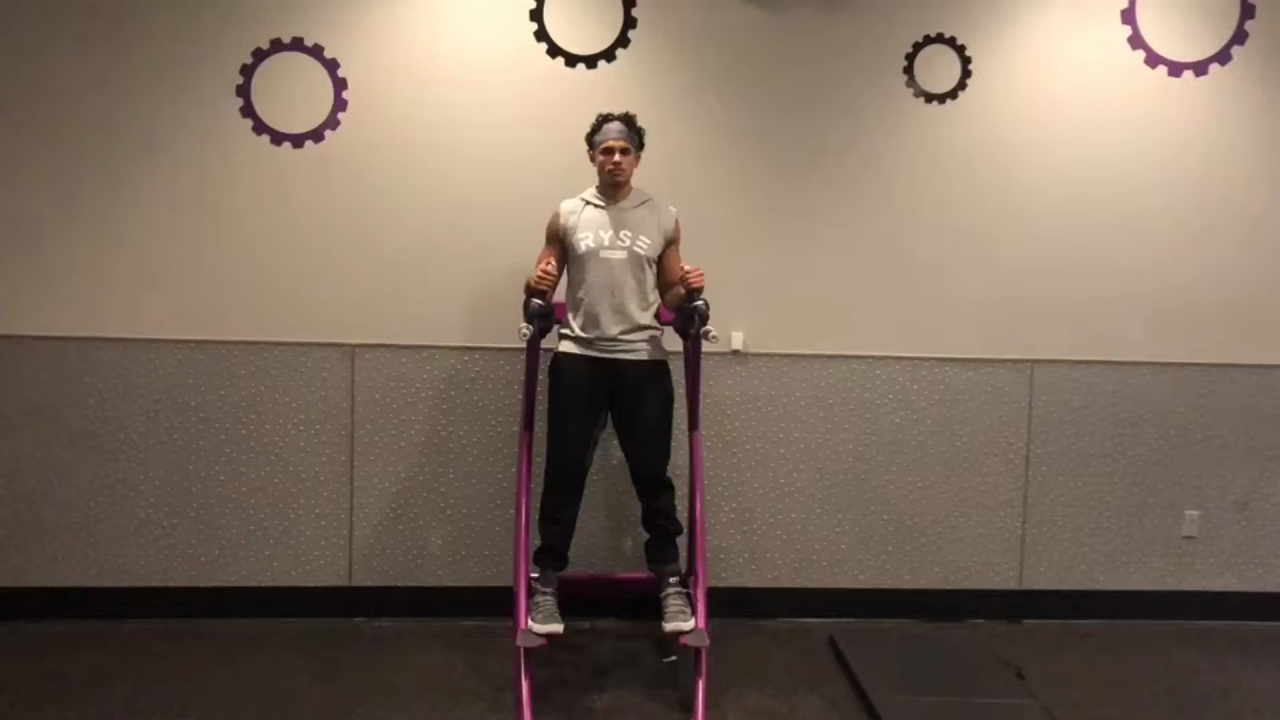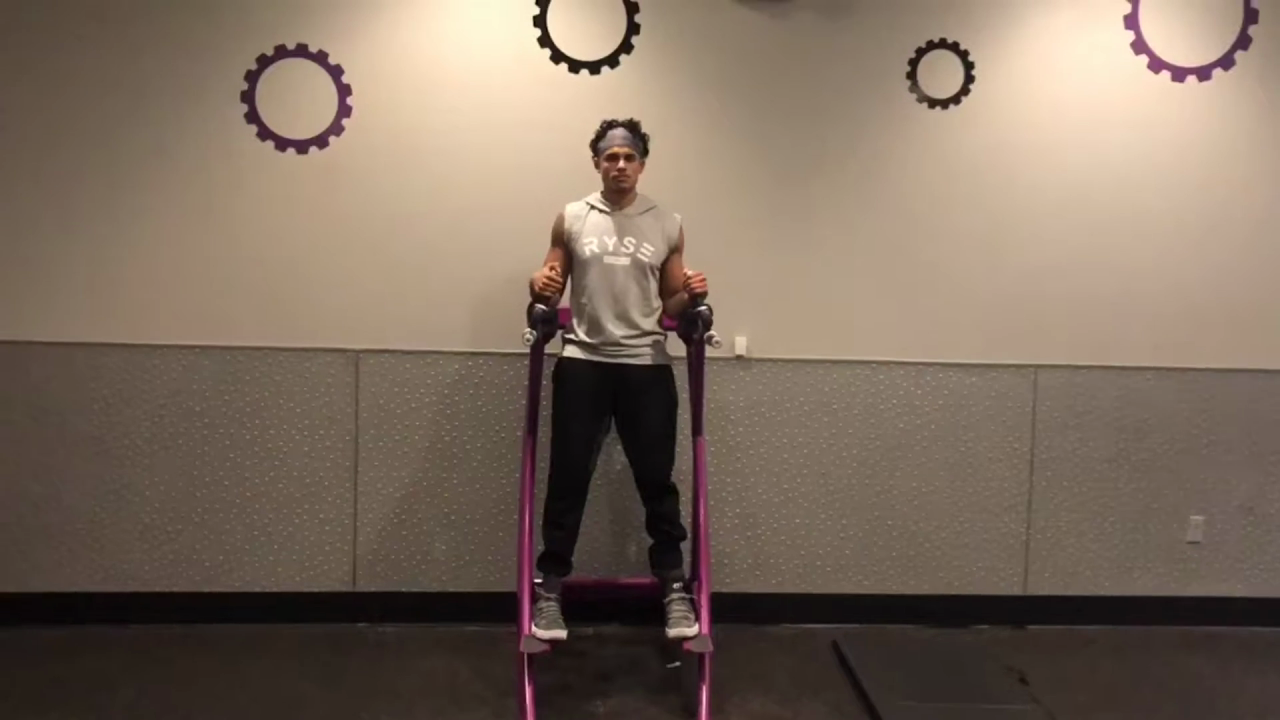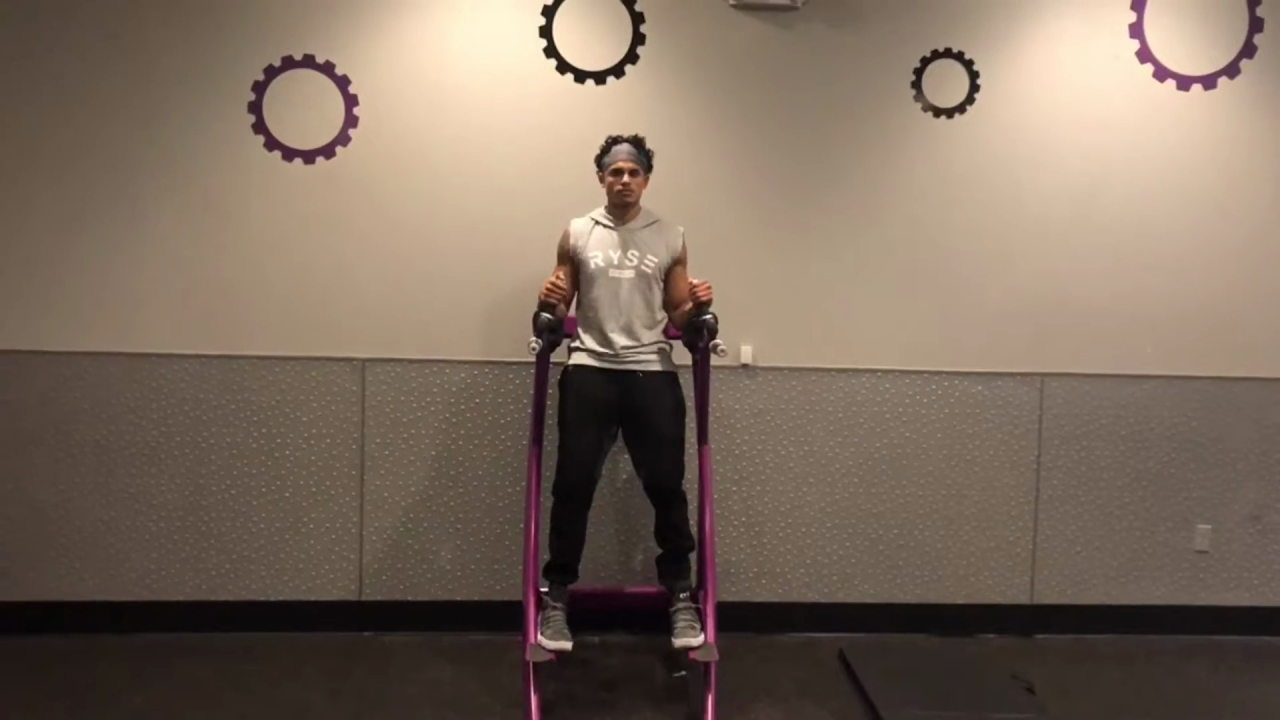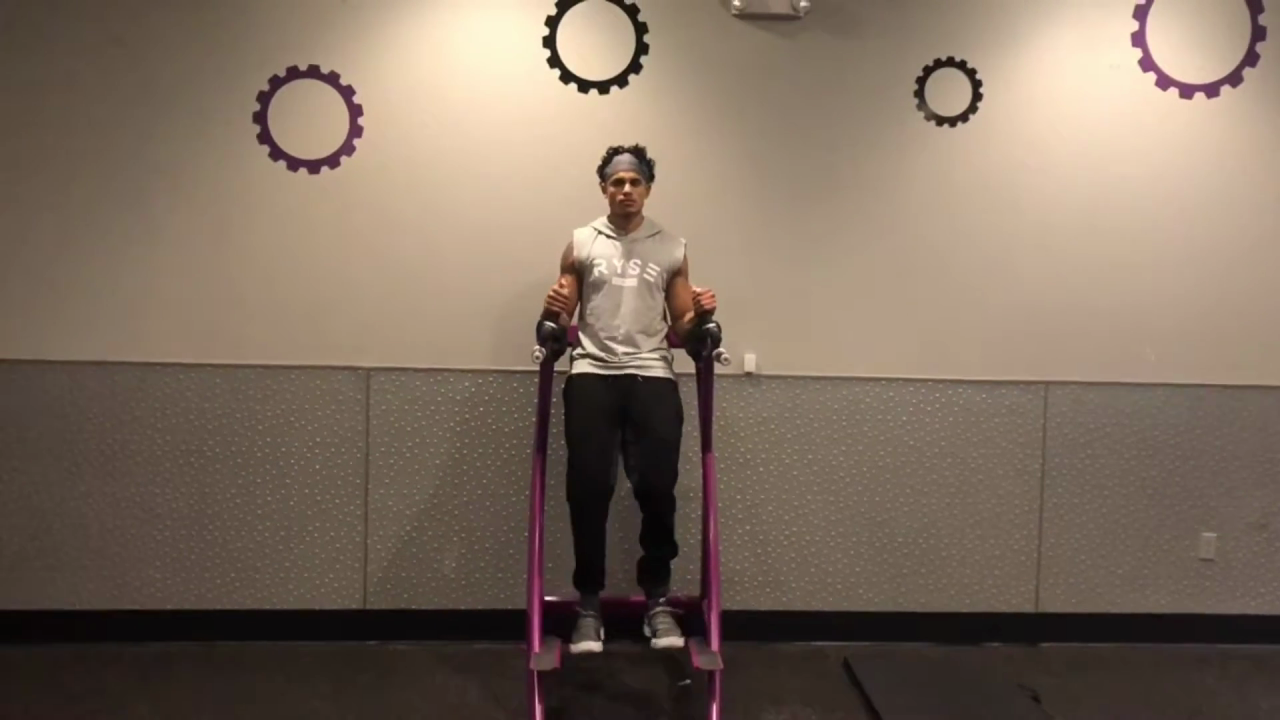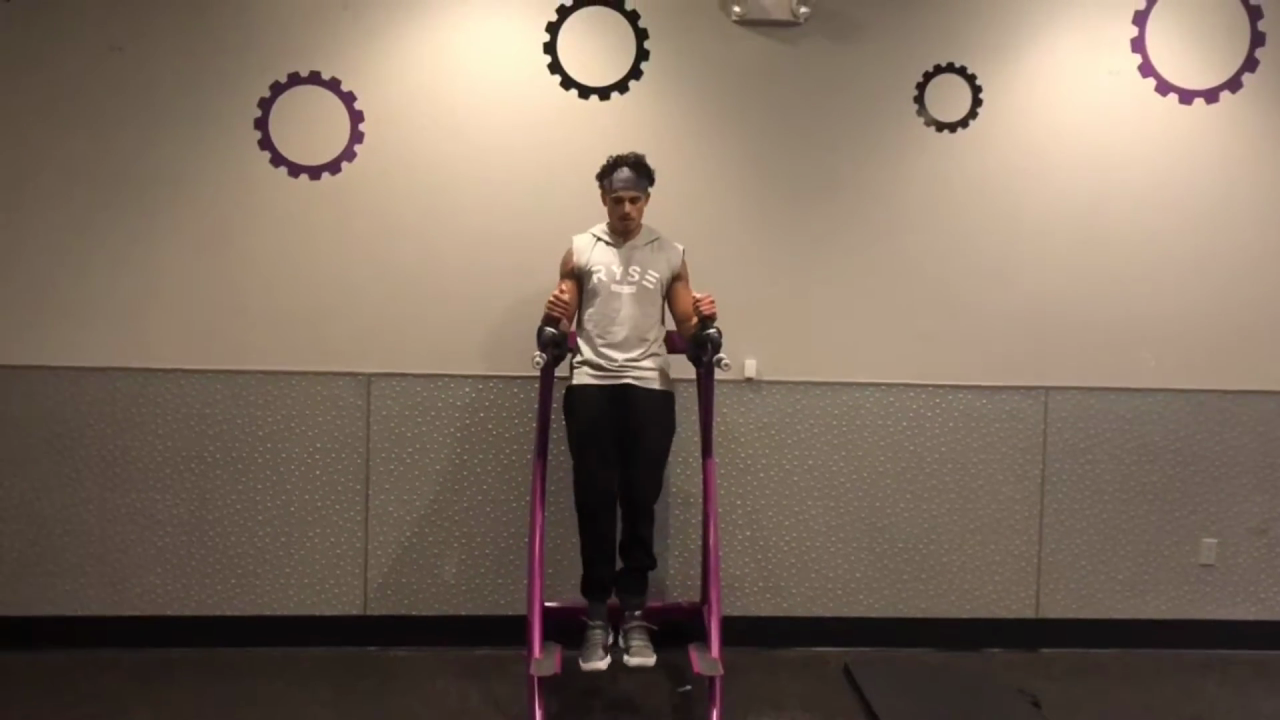
dt=0.3s
person 1, frame 1
left shoulder: (663, 219)
right shoulder: (567, 216)
left elbow: (670, 298)
right elbow: (544, 284)
left wrist: (689, 289)
right wrist: (535, 286)
left hip: (642, 361)
right hip: (579, 358)
left knee: (652, 475)
right knee: (564, 473)
left ankle: (670, 582)
right ankle: (546, 583)
person 1, frame 2
left shoulder: (668, 225)
right shoulder: (571, 219)
left elbow: (672, 304)
right elbow: (551, 287)
left wrist: (692, 294)
right wrist: (540, 287)
left hip: (646, 366)
right hip: (583, 363)
left knee: (656, 480)
right knee: (568, 478)
left ankle: (674, 587)
right ankle: (550, 588)
person 1, frame 3
left shoulder: (671, 238)
right shoulder: (576, 234)
left elbow: (676, 316)
right elbow: (559, 308)
left wrist: (698, 304)
right wrist: (549, 301)
left hip: (652, 371)
right hip: (589, 370)
left knee: (666, 484)
right knee: (573, 483)
left ankle: (680, 597)
right ankle: (555, 597)
person 1, frame 4
left shoulder: (672, 249)
right shoulder: (581, 244)
left elbow: (679, 326)
right elbow: (561, 321)
left wrist: (700, 314)
right wrist: (553, 311)
left hip: (652, 376)
right hip: (592, 376)
left knee: (657, 488)
right knee: (588, 489)
left ankle: (658, 600)
right ankle: (588, 605)
person 1, frame 5
left shoulder: (670, 254)
right shoulder: (580, 250)
left elbow: (685, 329)
right elbow: (561, 326)
left wrist: (703, 318)
right wrist: (552, 317)
left hip: (649, 387)
right hip: (591, 386)
left knee: (639, 502)
right knee: (595, 503)
left ankle: (634, 614)
right ankle: (597, 616)
